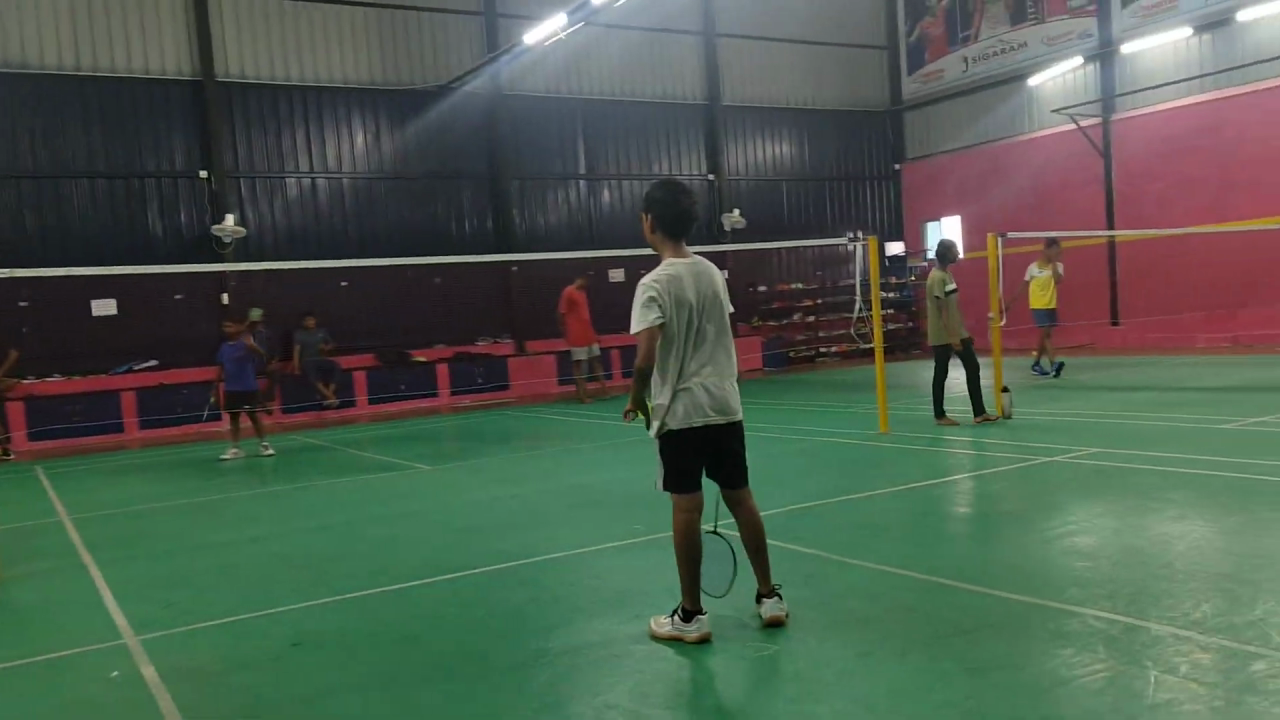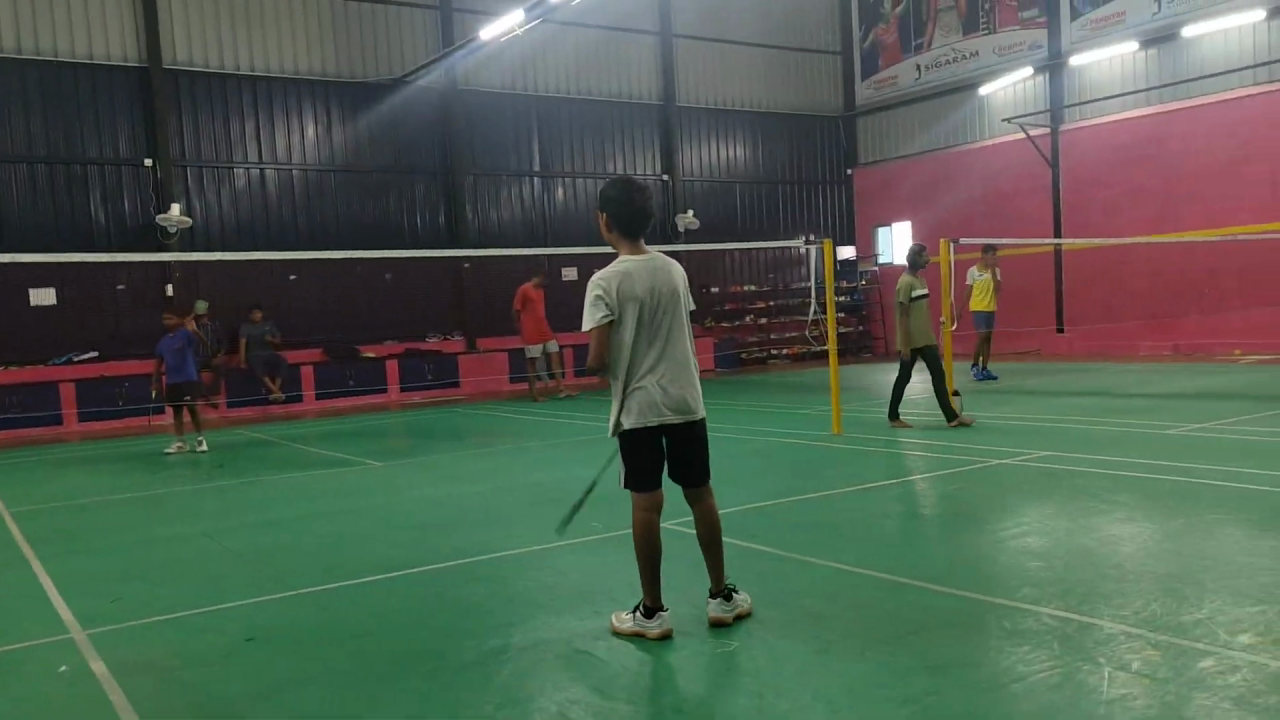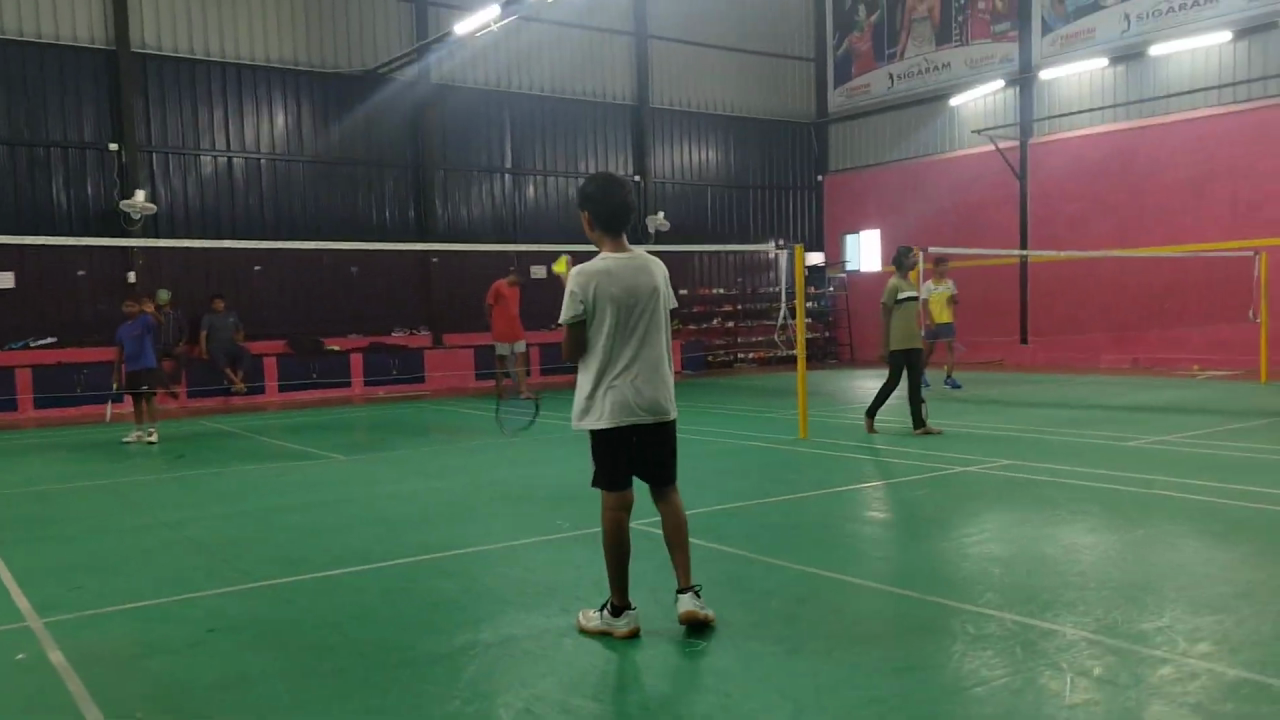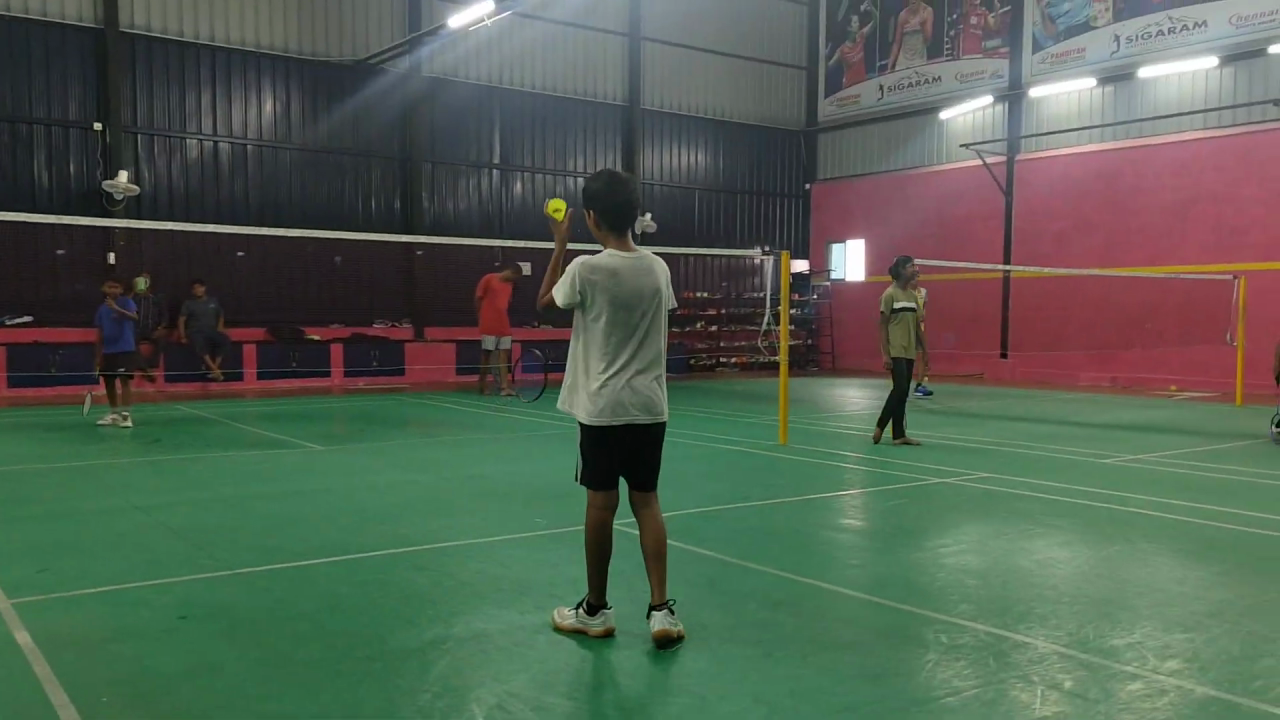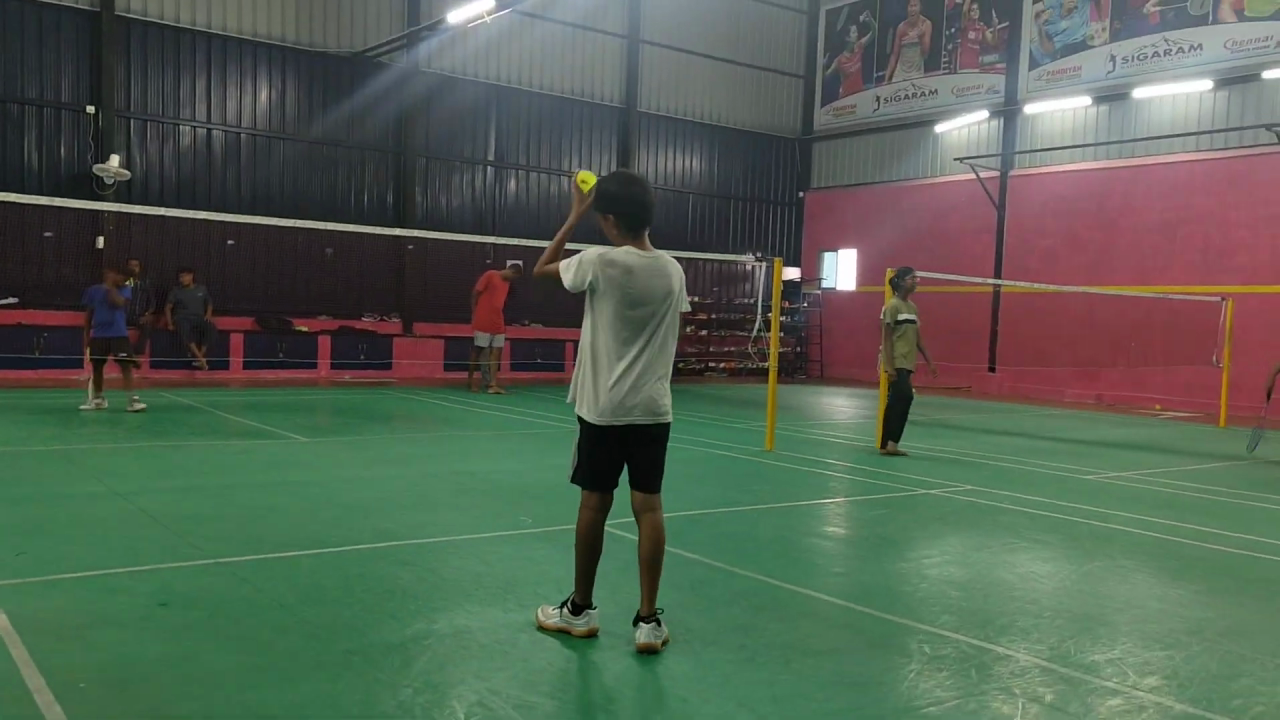
dt=0.2s
person 1, frame 1
left shoulder: (654, 284)
right shoulder: (713, 273)
left elbow: (646, 359)
right elbow: (725, 344)
left wrist: (636, 398)
left hip: (680, 411)
right hip: (724, 405)
left knee: (686, 508)
right knee: (740, 497)
left ankle: (691, 615)
right ankle: (769, 596)
person 1, frame 2
left shoulder: (605, 281)
right shoulder: (674, 270)
left elbow: (597, 360)
left wrist: (609, 373)
left hip: (637, 407)
right hip: (685, 402)
left knee: (646, 506)
right knee: (701, 496)
left ankle: (652, 611)
right ankle: (721, 595)
person 1, frame 3
left shoulder: (585, 276)
right shoulder: (657, 269)
left elbow: (572, 351)
left hip: (609, 407)
right hip: (658, 403)
left knee: (616, 504)
right knee: (667, 496)
left ankle: (620, 610)
right ankle: (687, 592)
person 1, frame 4
left shoulder: (587, 269)
right shoulder: (659, 268)
left elbow: (545, 303)
left wrist: (560, 241)
left hip: (603, 406)
right hip: (650, 405)
left knee: (601, 504)
right knee: (647, 503)
left ankle: (596, 609)
right ankle: (661, 609)
person 1, frame 5
left shoulder: (600, 263)
right shoulder: (673, 270)
left elbow: (542, 269)
left wrist: (574, 216)
left hip: (604, 407)
right hip: (654, 408)
left knee: (594, 504)
right knee: (649, 508)
left ankle: (580, 609)
right ankle: (648, 620)
person 2, frame 1
left shoulder: (947, 274)
right shoulder: (936, 278)
right elbow: (941, 311)
left wrist: (961, 332)
right wrist: (952, 337)
left hip: (957, 333)
right hip: (942, 336)
left knee: (973, 368)
right knee: (941, 374)
left ankle: (979, 412)
right ankle: (940, 415)
person 2, frame 2
left shoulder: (920, 280)
right shoulder: (906, 283)
right elbow: (903, 317)
left wrist: (933, 339)
right wrist: (905, 346)
left hip: (926, 339)
right hip: (910, 342)
left knee: (939, 375)
right knee: (904, 378)
left ankle: (952, 417)
right ankle: (893, 417)
person 2, frame 3
left shoulder: (912, 284)
right shoulder: (894, 284)
right elbow: (885, 316)
left wrist: (920, 339)
right wrist: (884, 346)
left hip: (914, 343)
right hip: (897, 343)
left knee: (915, 383)
right knee: (893, 381)
left ankle: (919, 425)
right ankle: (870, 415)
person 2, frame 4
left shoulder: (913, 295)
right shoulder: (890, 294)
right elbow: (883, 326)
left wrist: (924, 351)
right wrist: (885, 354)
left hip: (909, 351)
right hip: (895, 351)
left knee: (904, 392)
right knee: (900, 388)
left ankle: (898, 434)
right ankle: (881, 425)
person 2, frame 5
left shoulder: (912, 307)
right shoulder: (893, 305)
left elbow: (917, 338)
right elbow: (887, 338)
left wrist: (929, 362)
right wrist: (890, 365)
left hip: (908, 362)
right hip: (896, 362)
left knee: (895, 401)
right knee: (906, 396)
left ankle: (887, 444)
right ankle: (892, 440)
